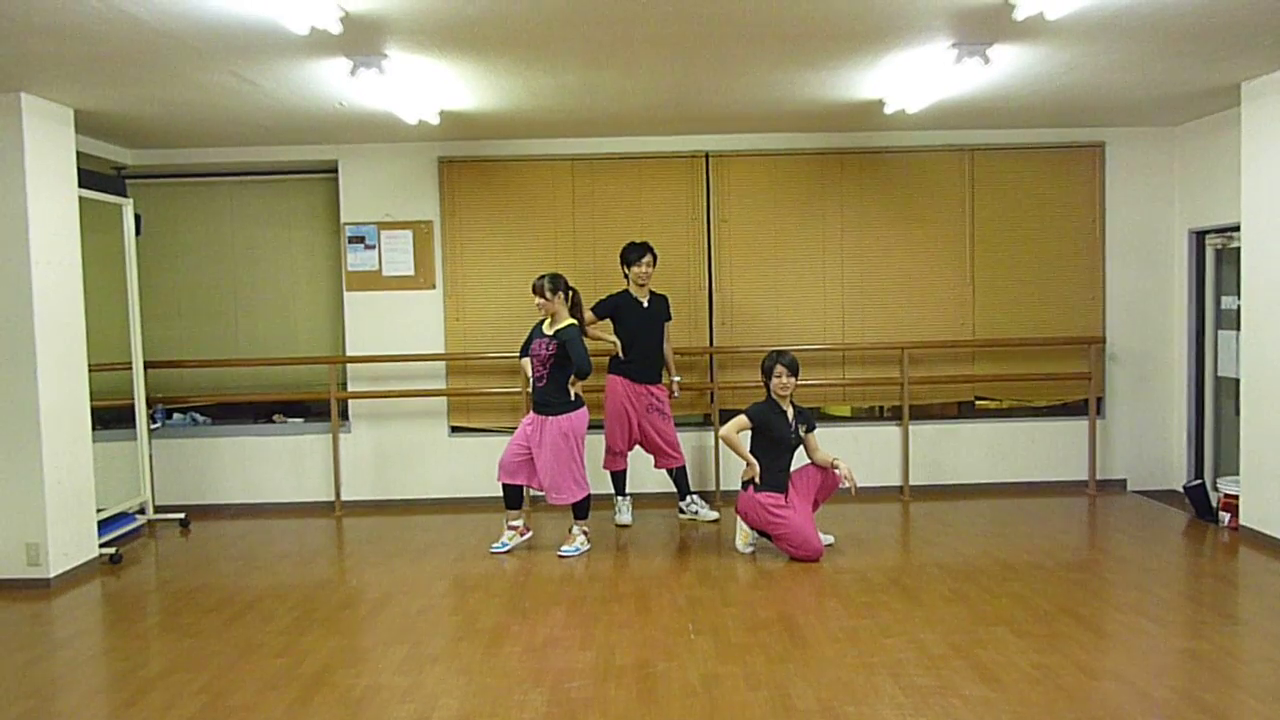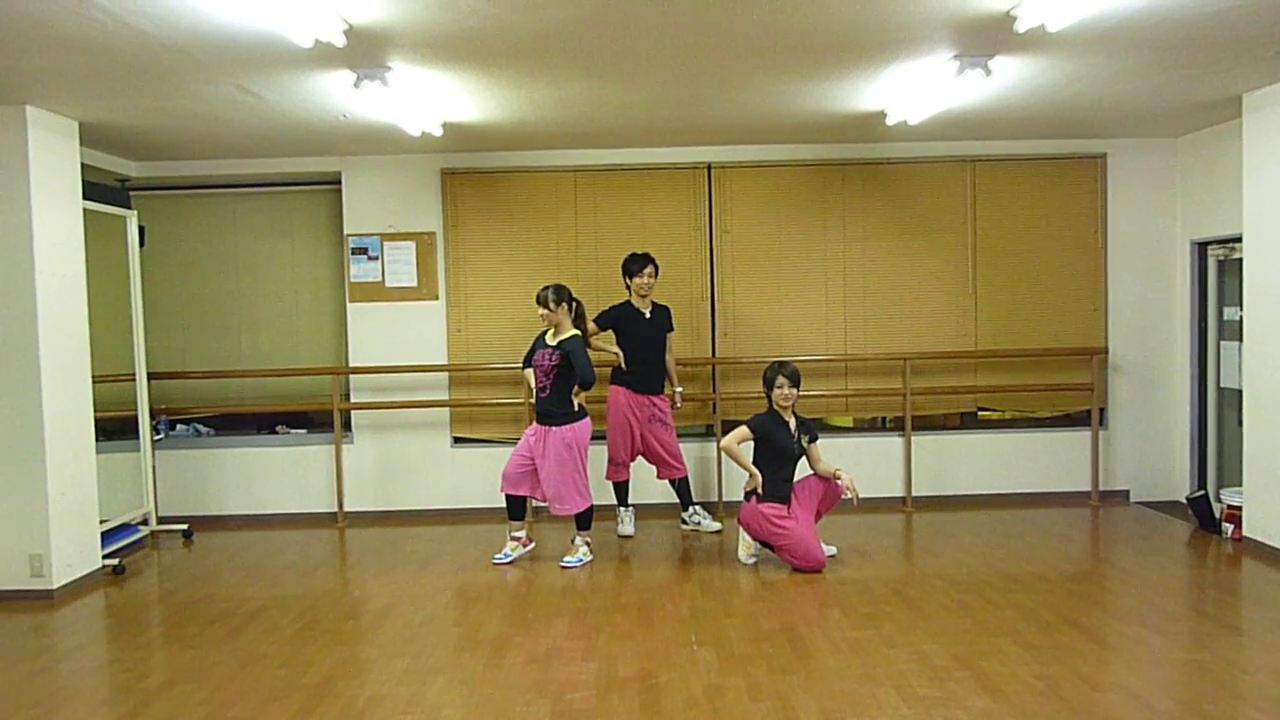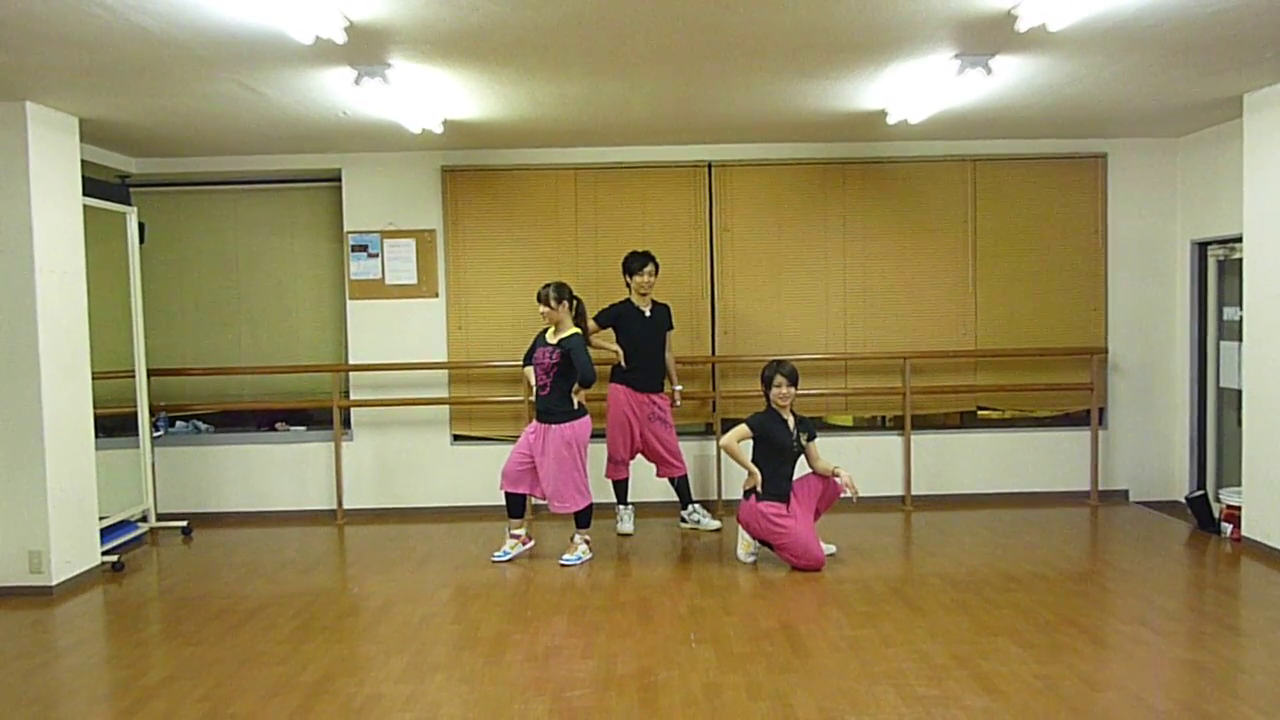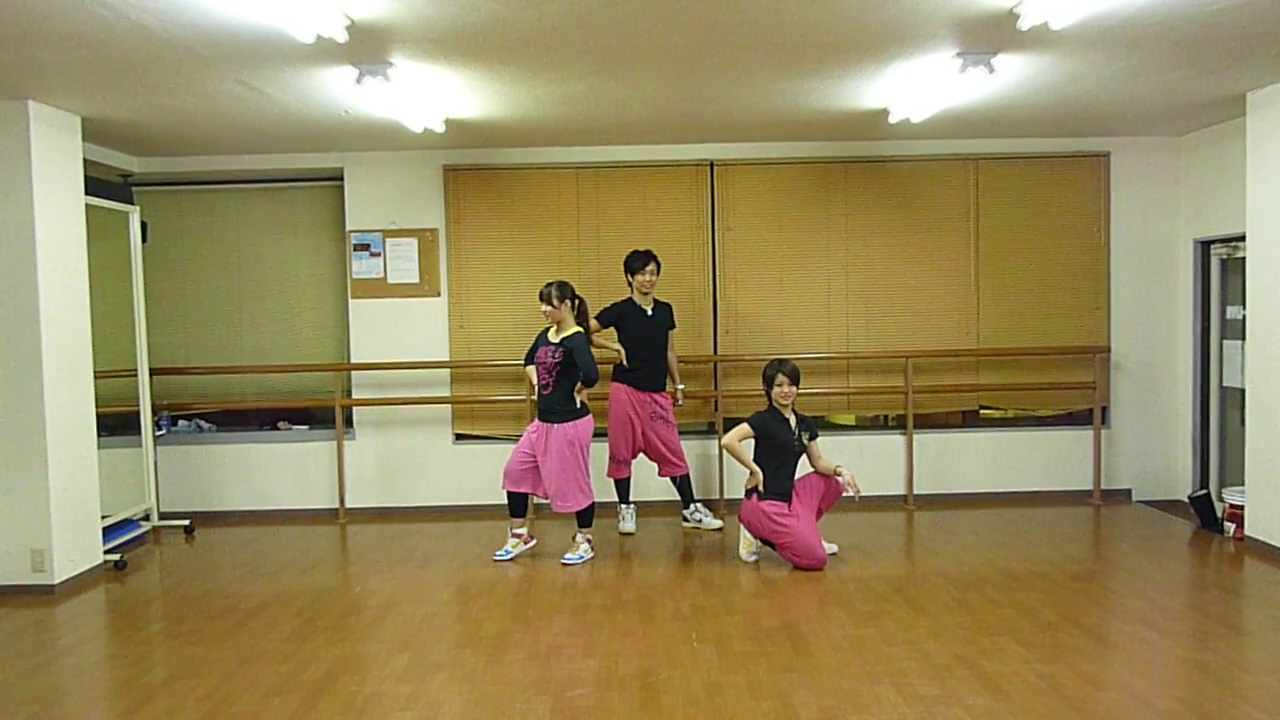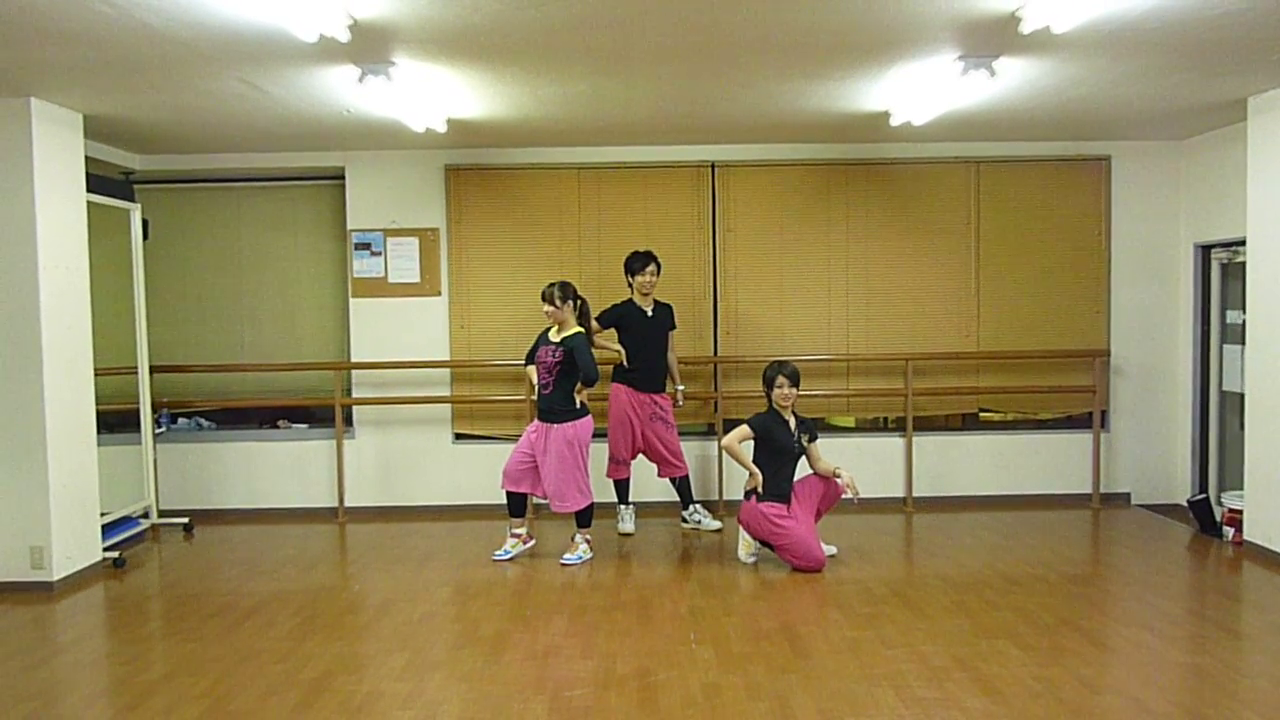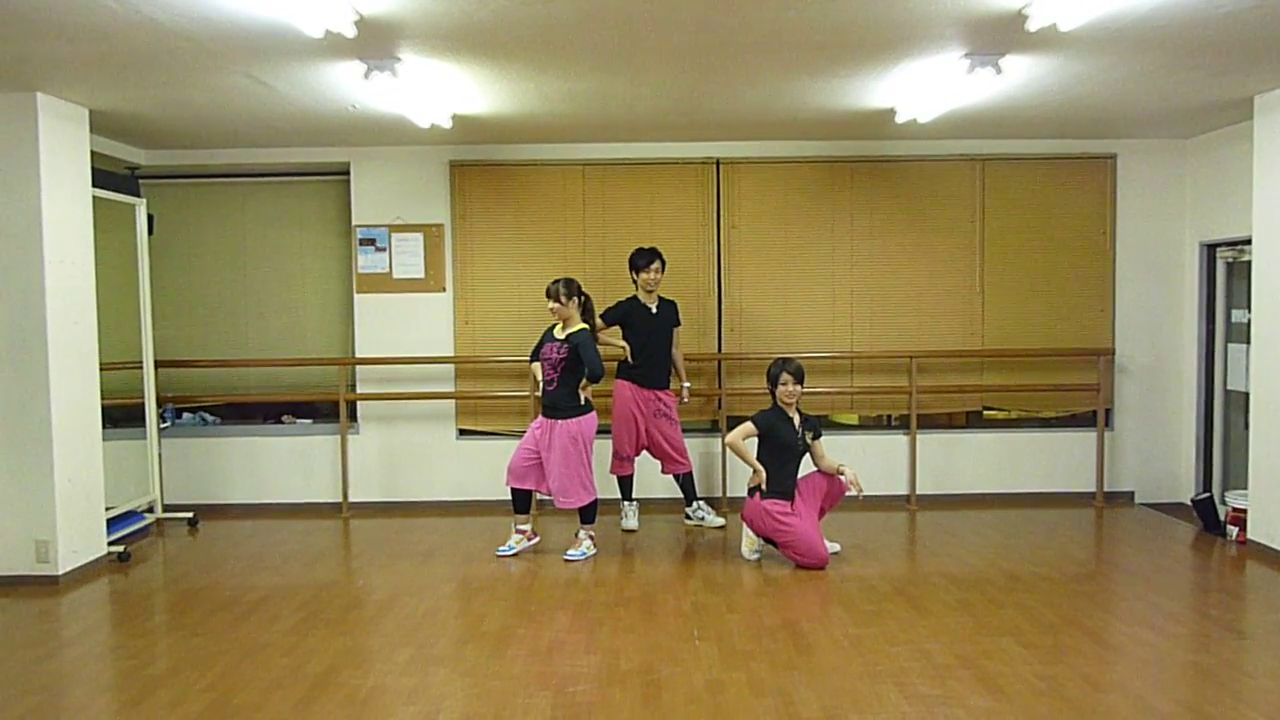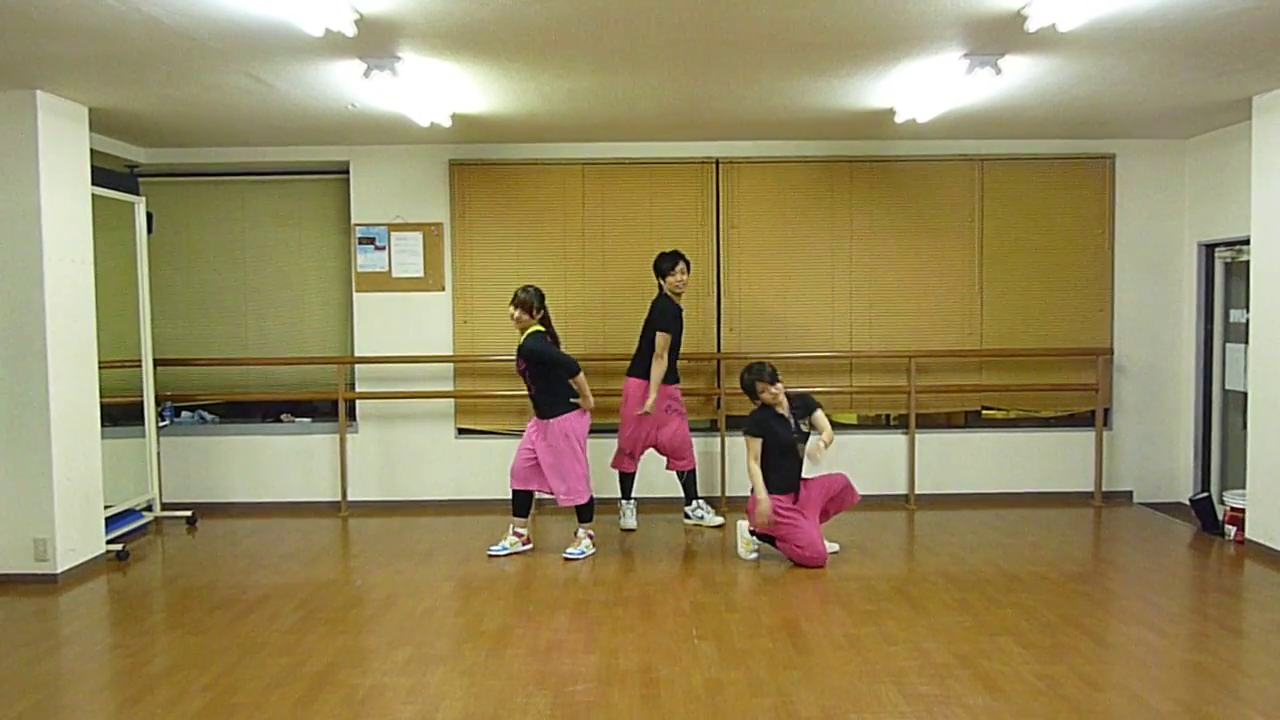
dt=0.7s
person 1, frame 1
left shoulder: (661, 302)
right shoulder: (616, 302)
left wrist: (674, 377)
right wrist: (611, 338)
left hip: (653, 385)
right hip: (622, 382)
left knee: (668, 443)
right knee: (618, 443)
left ankle: (687, 501)
right ankle: (622, 501)
person 1, frame 2
left shoulder: (663, 313)
right shoulder: (618, 313)
left wrist: (676, 388)
right wrist: (613, 349)
left hip: (655, 395)
right hip: (624, 393)
left knee: (671, 454)
right knee: (621, 454)
left ankle: (689, 512)
right ankle: (625, 512)
person 1, frame 3
left shoulder: (663, 311)
right shoulder: (618, 311)
left wrist: (676, 386)
right wrist: (613, 347)
left hip: (655, 393)
right hip: (624, 391)
left knee: (670, 452)
right knee: (620, 451)
left ankle: (689, 510)
right ankle: (624, 510)
person 1, frame 4
left shoulder: (665, 310)
right shoulder: (620, 310)
left wrist: (678, 386)
right wrist: (615, 346)
left hip: (657, 393)
right hip: (626, 390)
left knee: (672, 451)
right knee: (622, 451)
left ankle: (690, 509)
right ankle: (626, 509)
person 1, frame 5
left shoulder: (665, 311)
right shoulder: (620, 311)
left wrist: (678, 386)
right wrist: (615, 347)
left hip: (657, 393)
right hip: (626, 391)
left knee: (672, 452)
right knee: (621, 451)
left ankle: (690, 510)
right ankle: (625, 509)
person 1, frame 6
left shoulder: (670, 308)
right shoulder: (625, 308)
left wrist: (684, 383)
right wrist: (619, 343)
left hip: (661, 390)
right hip: (630, 388)
left knee: (676, 449)
right knee: (625, 448)
left ankle: (693, 507)
right ankle: (628, 506)
person 1, frame 7
left shoulder: (671, 304)
right shoulder: (664, 308)
right elbow: (660, 355)
right wrist: (651, 395)
left hip: (668, 386)
right hip: (642, 383)
left knee: (682, 445)
right knee: (631, 446)
left ankle: (693, 506)
right ankle: (627, 504)
person 2, frame 1
left shoulder: (570, 332)
right shoulder: (540, 328)
left elbow: (584, 367)
right elbow: (525, 353)
left wrist: (572, 384)
left hip: (565, 416)
right hip: (538, 415)
left knee: (569, 474)
right knee: (510, 463)
left ankle: (580, 533)
right ankle: (515, 528)
person 2, frame 2
left shoulder: (573, 343)
right shoulder: (543, 338)
left elbow: (588, 378)
right elbow: (527, 363)
left wrist: (575, 395)
left hip: (568, 426)
right hip: (541, 425)
left knee: (572, 485)
right knee: (513, 474)
left ankle: (583, 544)
right ankle: (518, 538)
person 2, frame 3
left shoulder: (574, 341)
right shoulder: (543, 336)
left elbow: (588, 376)
right elbow: (528, 362)
left wrist: (574, 392)
left hip: (568, 424)
right hip: (541, 423)
left knee: (571, 483)
right knee: (513, 472)
left ankle: (582, 542)
right ankle: (517, 536)
person 2, frame 4
left shoulder: (576, 340)
right shoulder: (545, 336)
left elbow: (591, 375)
right elbow: (529, 360)
left wrist: (577, 391)
left hip: (570, 423)
right hip: (543, 422)
left knee: (574, 482)
right knee: (515, 471)
left ankle: (584, 541)
right ankle: (519, 535)
person 2, frame 5
left shoulder: (577, 339)
right shoulder: (546, 335)
left elbow: (591, 375)
right elbow: (530, 360)
left wrist: (577, 391)
right wrist: (537, 383)
left hip: (570, 423)
right hip: (543, 422)
left knee: (573, 483)
right knee: (514, 471)
left ankle: (583, 541)
right ankle: (519, 535)
person 2, frame 6
left shoulder: (582, 336)
right shoulder: (551, 332)
left elbow: (596, 371)
right elbow: (535, 358)
left wrist: (581, 388)
right wrist: (541, 380)
left hip: (574, 420)
right hip: (546, 418)
left knee: (577, 478)
right knee: (519, 468)
left ankle: (586, 537)
right ankle: (523, 532)
person 2, frame 7
left shoulder: (533, 342)
right shoulder: (531, 337)
left elbow: (569, 366)
right elbow: (558, 366)
left wrist: (586, 398)
left hip: (565, 418)
right hip: (542, 419)
left knee: (573, 477)
right knee: (521, 471)
left ankle: (585, 536)
right ankle: (519, 535)
person 3, frame 1
left shoulder: (803, 415)
right shoulder: (761, 411)
left elbow: (815, 454)
right elbow: (726, 432)
left wrist: (838, 463)
right wrist: (752, 462)
left hip: (785, 487)
right hip: (760, 494)
right knee: (812, 550)
left ankle: (798, 525)
right ankle: (756, 525)
person 3, frame 2
left shoulder: (805, 426)
right shoulder: (763, 422)
left elbow: (817, 464)
right elbow: (727, 443)
left wrist: (840, 474)
right wrist: (754, 473)
left hip: (788, 498)
right hip: (764, 505)
right knee: (815, 561)
left ankle: (801, 535)
right ankle: (759, 536)
person 3, frame 3
left shoulder: (803, 424)
right shoulder: (762, 420)
left elbow: (816, 463)
right elbow: (726, 441)
left wrist: (838, 471)
right wrist: (753, 471)
left hip: (787, 497)
right hip: (762, 504)
right knee: (813, 559)
left ankle: (800, 535)
right ankle: (758, 534)
person 3, frame 4
left shoulder: (805, 424)
right shoulder: (764, 419)
left elbow: (818, 462)
right elbow: (728, 441)
left wrist: (840, 470)
right wrist: (755, 470)
left hip: (789, 496)
right hip: (765, 503)
right knee: (815, 559)
left ankle: (801, 533)
right ankle: (760, 533)
person 3, frame 5
left shoulder: (805, 425)
right shoulder: (764, 421)
left elbow: (817, 463)
right elbow: (728, 442)
left wrist: (839, 472)
right wrist: (754, 472)
left hip: (787, 498)
right hip: (763, 504)
right knee: (814, 560)
left ankle: (800, 535)
right ankle: (759, 536)
person 3, frame 6
left shoulder: (809, 423)
right shoulder: (768, 418)
left elbow: (821, 461)
right elbow: (732, 439)
left wrist: (843, 469)
right wrist: (758, 468)
left hip: (791, 496)
right hip: (767, 503)
right knee: (818, 558)
left ankle: (804, 532)
right ankle: (762, 534)
person 3, frame 7
left shoulder: (804, 403)
right shoulder: (757, 419)
left elbow: (828, 432)
right elbow: (753, 461)
left wrist: (820, 445)
right wrist: (762, 499)
left hip: (797, 491)
right hip: (772, 497)
right knee: (815, 557)
left ankle: (805, 532)
right ankle: (756, 533)
